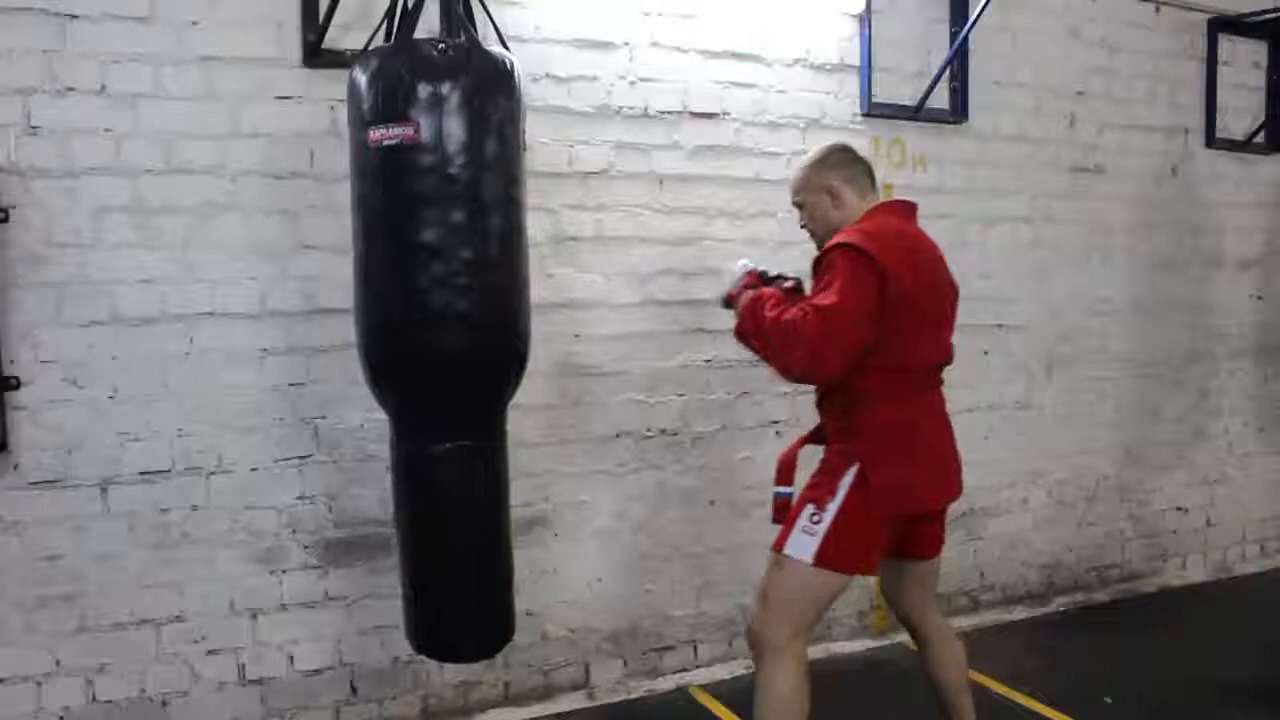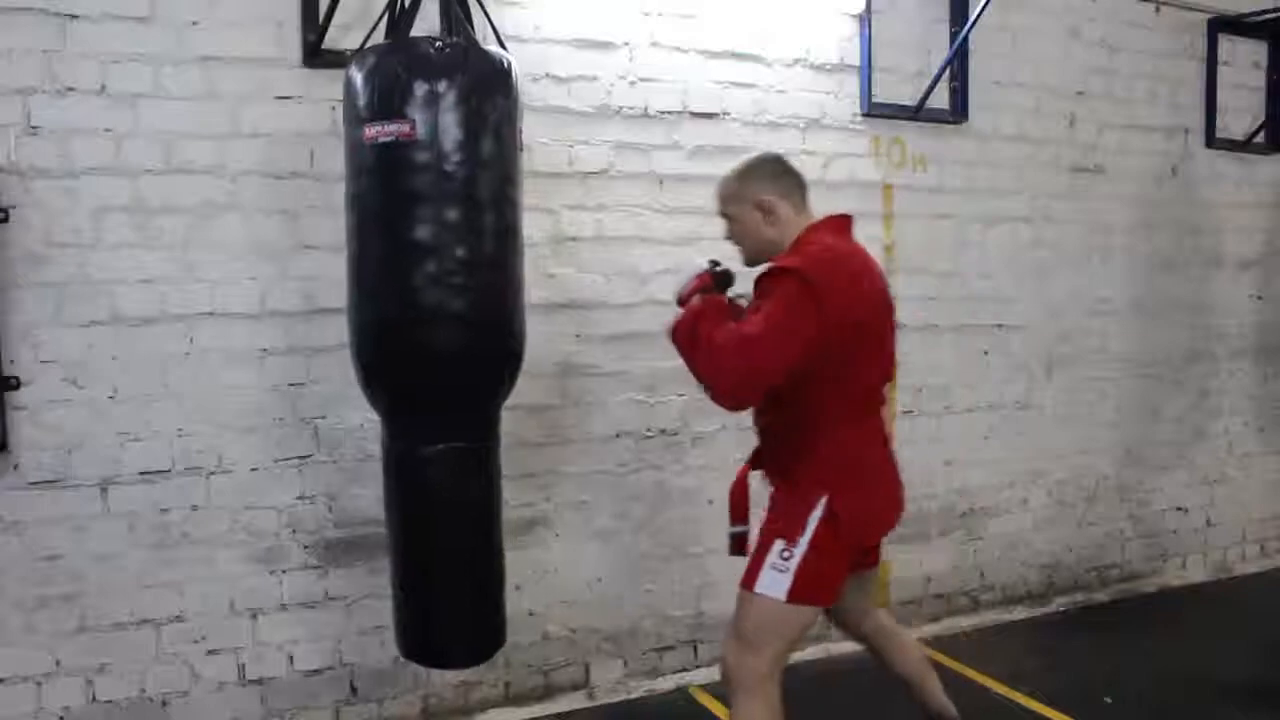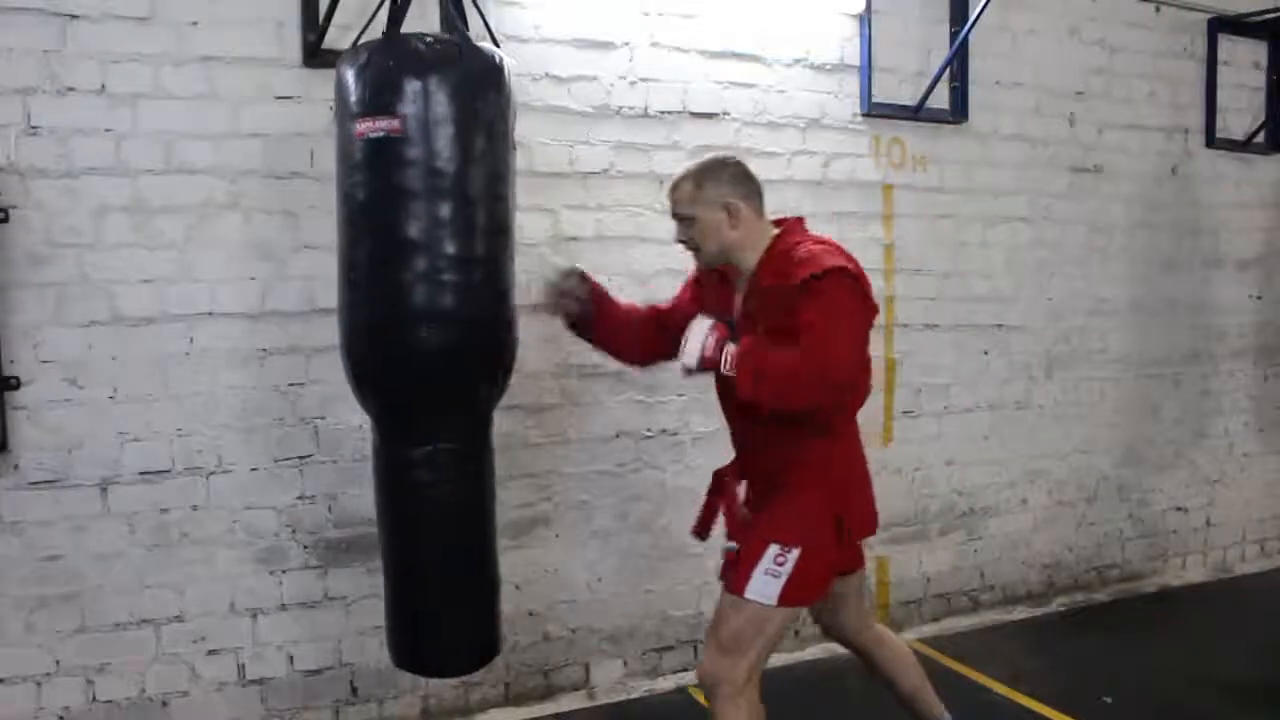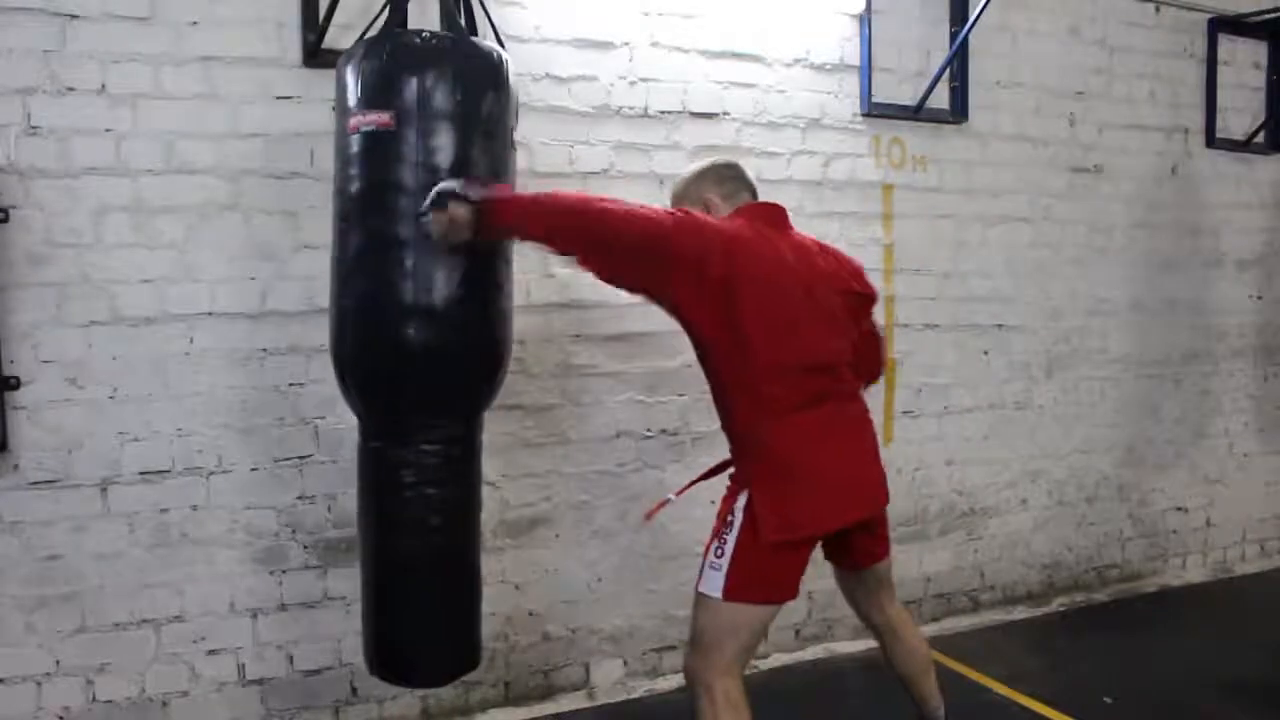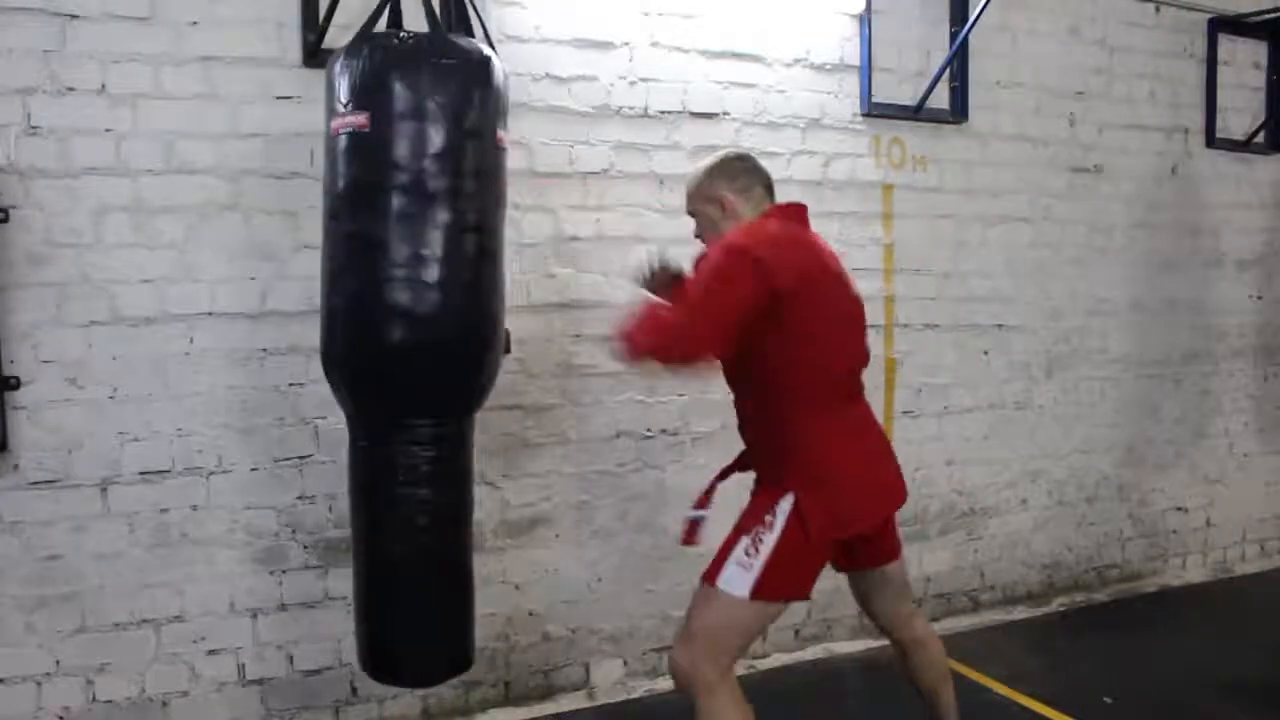
dt=0.2s
person 1, frame 1
left shoulder: (861, 251)
right shoulder: (918, 248)
left elbow: (812, 353)
left wrist: (753, 296)
right wrist: (795, 305)
left hip: (870, 462)
right hip: (917, 457)
left knee: (775, 629)
right knee: (920, 611)
person 1, frame 2
left shoulder: (804, 276)
right shoulder: (842, 262)
left elbow: (736, 377)
left wrist: (700, 303)
right wrist: (729, 314)
left hip: (826, 490)
right hip: (859, 476)
left knee: (748, 665)
right knee: (860, 616)
person 1, frame 3
left shoulder: (821, 274)
right shoulder: (724, 278)
left elbow: (829, 382)
right elbow: (652, 334)
left wrist: (727, 353)
right wrist: (590, 307)
left hip: (810, 491)
right hip: (782, 485)
left knee: (725, 670)
right knee: (854, 623)
person 1, frame 4
left shoulder: (706, 250)
right shoulder: (833, 264)
left elbow: (600, 225)
right elbow: (865, 363)
left wrist: (482, 209)
left hip: (784, 484)
right hip: (854, 466)
left knee: (713, 672)
right knee: (883, 609)
person 1, frame 5
left shoulder: (747, 253)
right shoulder: (801, 253)
left elbow: (685, 337)
left wrist: (648, 323)
right wrist: (681, 292)
left hip: (808, 485)
right hip: (859, 464)
left knee: (697, 664)
right knee: (897, 615)
